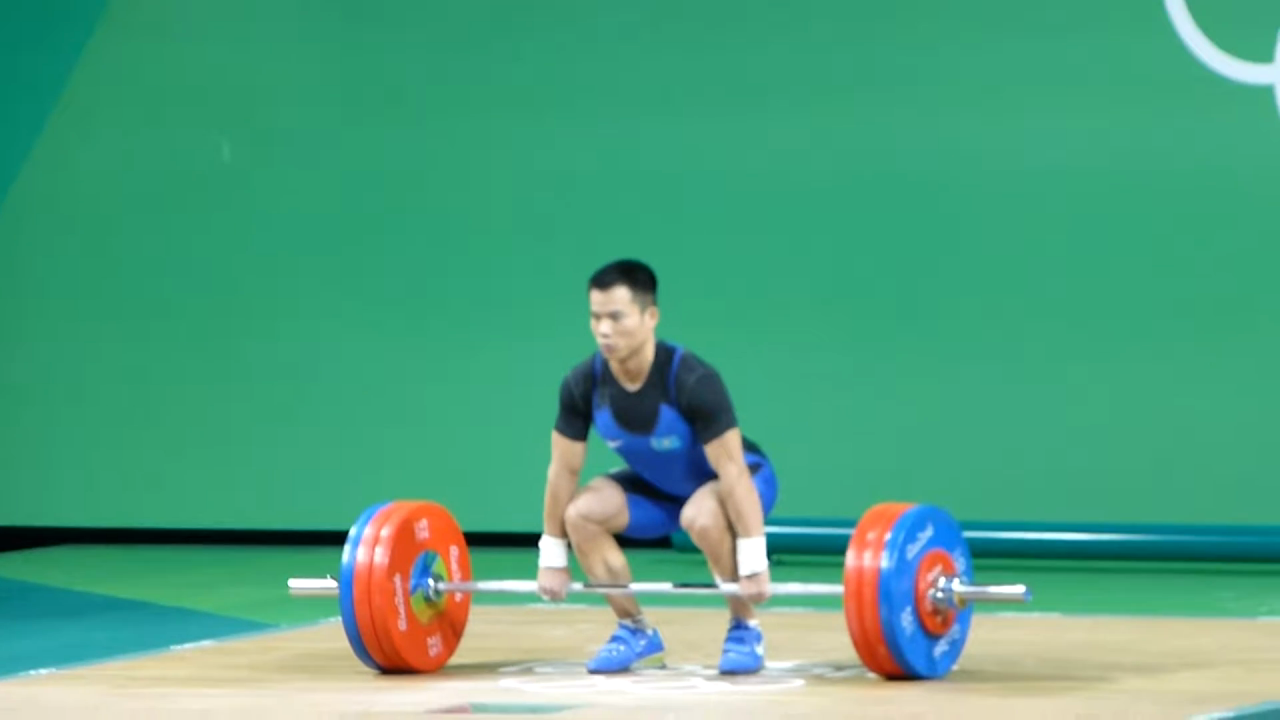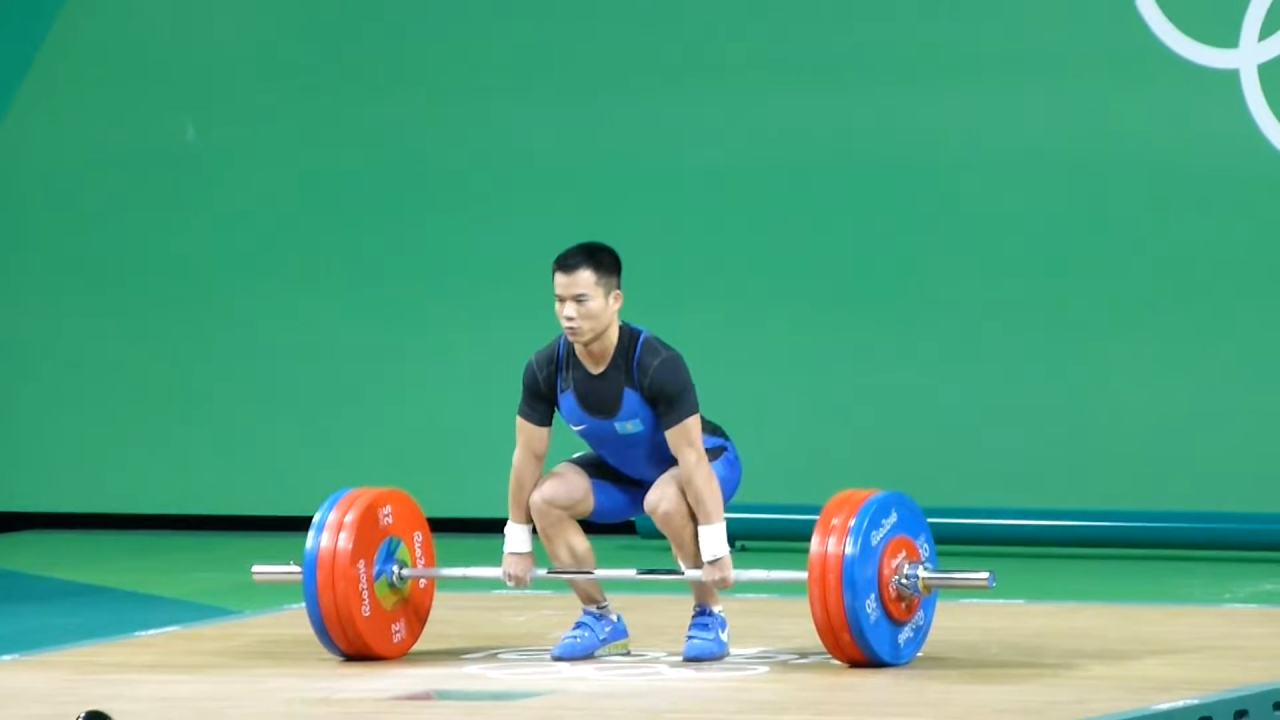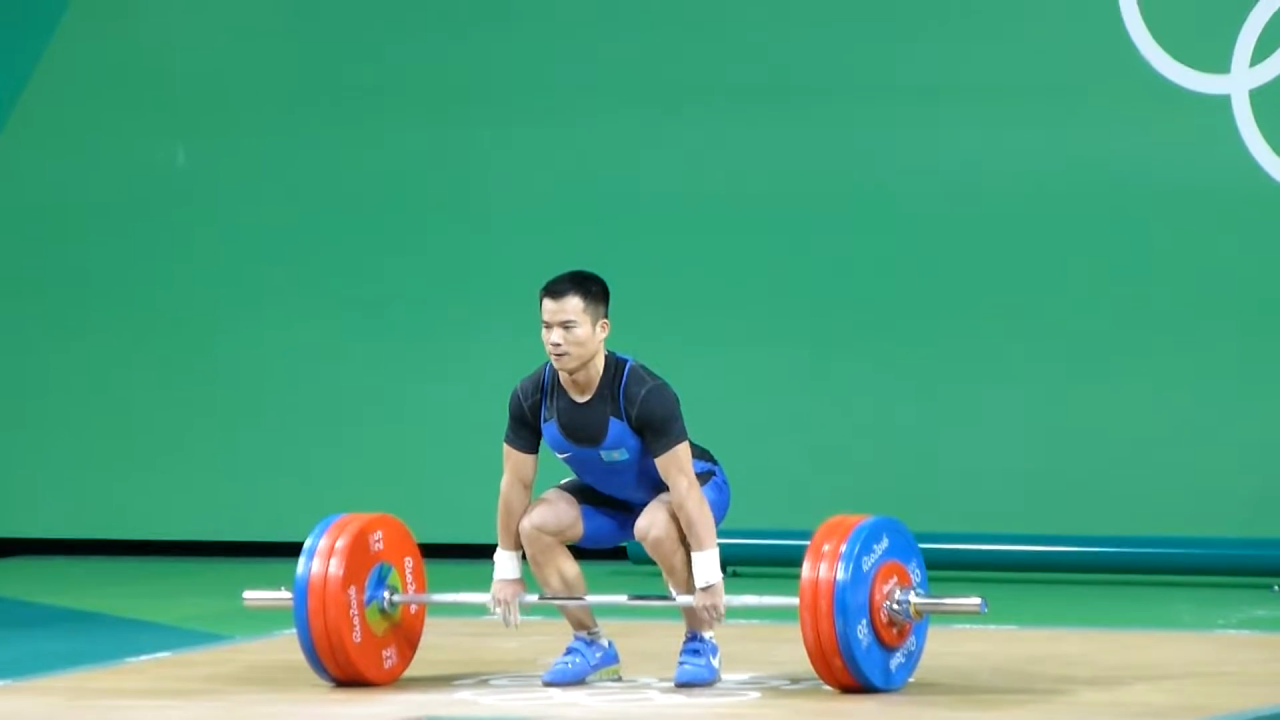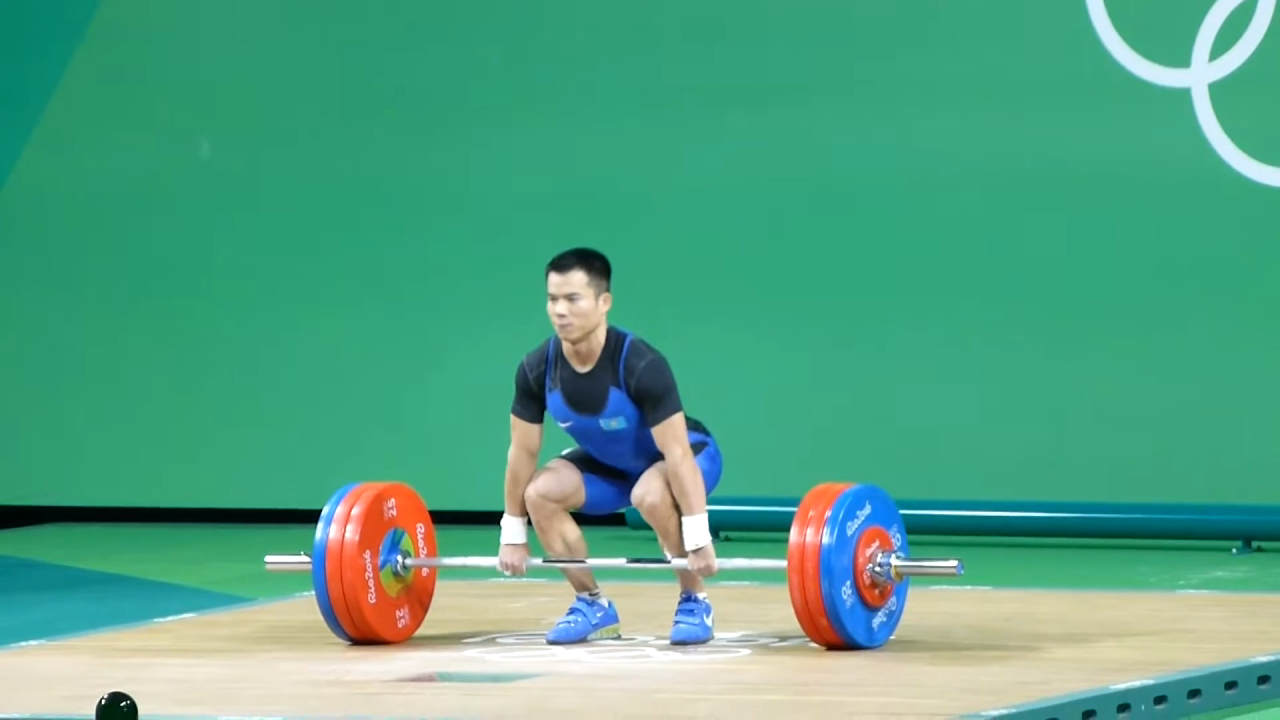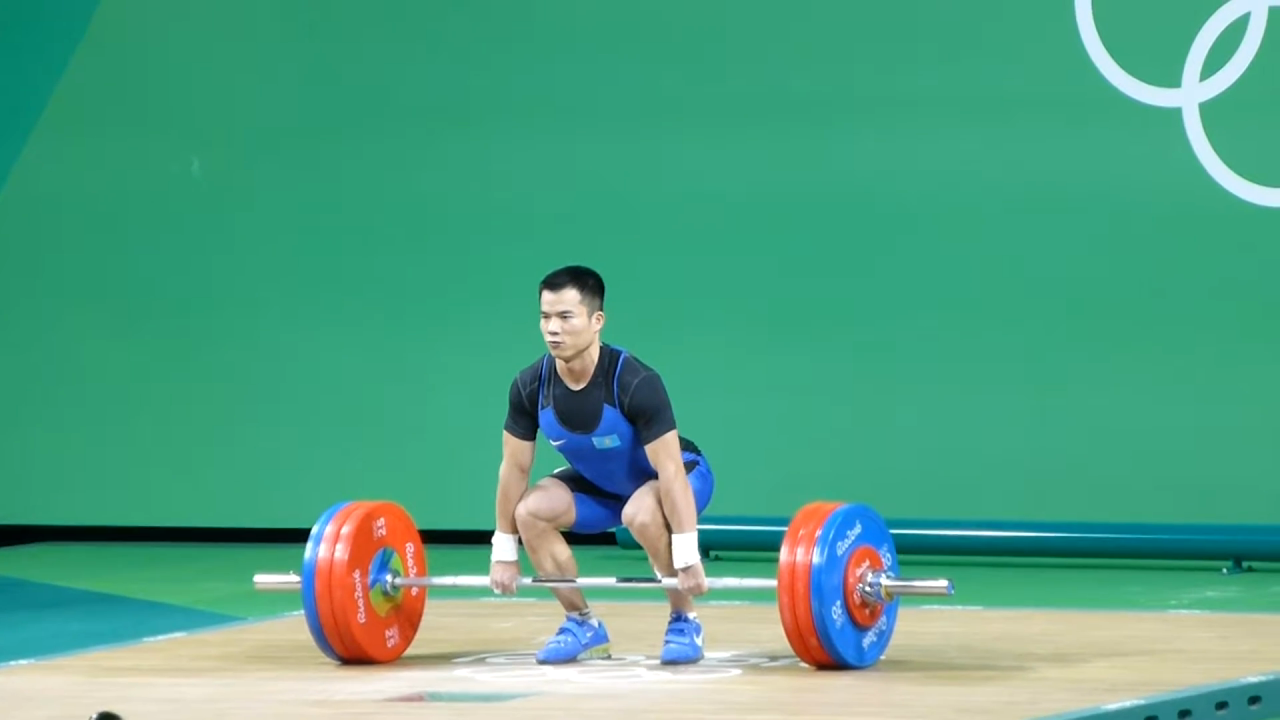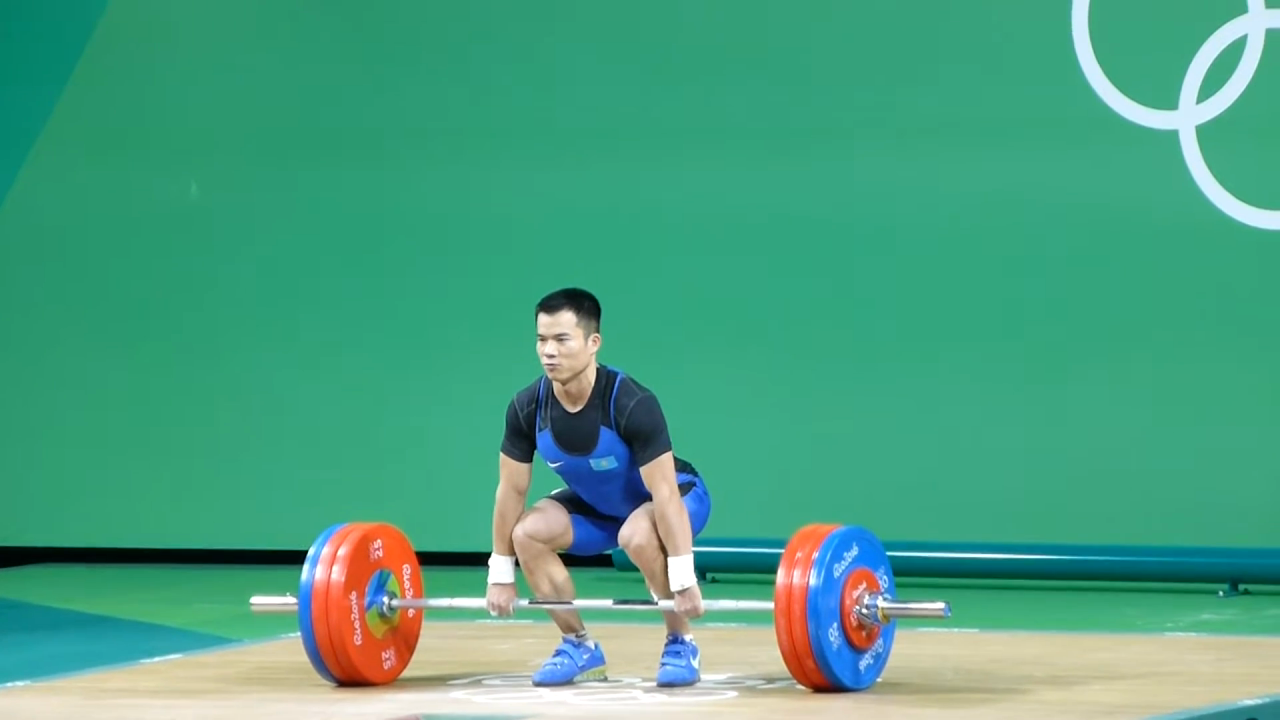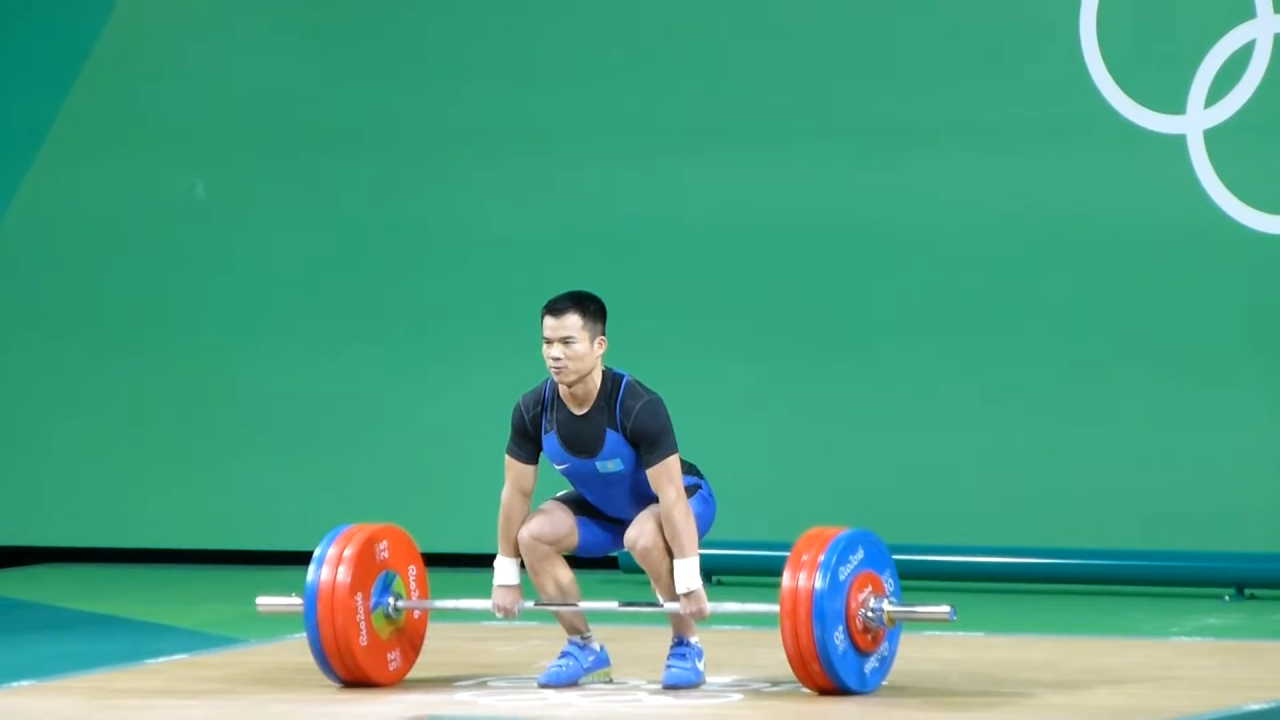
dt=0.7s
person 1, frame 1
left shoulder: (692, 379)
right shoulder: (582, 383)
left elbow: (732, 472)
right elbow: (563, 470)
left wrist: (754, 563)
right wrist: (552, 558)
left hip: (739, 476)
right hip: (659, 485)
left knee: (702, 517)
right knee: (582, 513)
left ankle: (745, 629)
right ankle: (637, 631)
person 1, frame 2
left shoulder: (656, 363)
right shoulder: (546, 368)
left elbow: (691, 458)
right elbow: (527, 455)
left wrist: (715, 549)
right wrist: (517, 543)
left hip: (706, 458)
right hip: (623, 466)
left knee: (664, 501)
right knee: (546, 498)
left ankle: (709, 616)
right ankle: (601, 617)
person 1, frame 3
left shoulder: (643, 392)
right shoulder: (531, 395)
left elbow: (683, 485)
right elbow: (516, 482)
left wrist: (708, 575)
right wrist: (507, 570)
left hip: (693, 483)
right hip: (611, 493)
left knee: (655, 527)
right knee: (535, 524)
left ankle: (700, 642)
right ankle: (592, 643)
person 1, frame 4
left shoulder: (640, 365)
right shoulder: (536, 368)
left elbow: (677, 454)
right elbow: (522, 452)
left wrist: (698, 539)
right wrist: (513, 534)
left hip: (688, 453)
right hip: (609, 462)
left knee: (650, 494)
right knee: (540, 491)
left ankle: (694, 603)
right ankle: (593, 604)
person 1, frame 5
left shoulder: (634, 382)
right shoulder: (530, 385)
left elbow: (670, 471)
right elbow: (514, 468)
left wrist: (688, 557)
right wrist: (504, 552)
left hip: (678, 473)
right hip: (600, 481)
left knee: (642, 514)
right knee: (530, 511)
left ankle: (684, 622)
right ankle: (583, 623)
person 1, frame 6
left shoulder: (631, 403)
right shoulder: (527, 407)
left elbow: (664, 494)
right elbow: (511, 489)
left wrist: (684, 579)
right wrist: (501, 574)
left hip: (676, 494)
right hip: (597, 502)
left knee: (637, 536)
right knee: (528, 532)
left ankle: (681, 644)
right ankle: (579, 645)
person 1, frame 7
left shoulder: (637, 405)
right shoulder: (533, 409)
left elbow: (670, 496)
right elbow: (516, 491)
left wrist: (689, 582)
right wrist: (506, 576)
left hip: (681, 496)
right hip: (604, 504)
left knee: (644, 537)
right knee: (533, 534)
left ankle: (686, 647)
right ankle: (585, 647)
